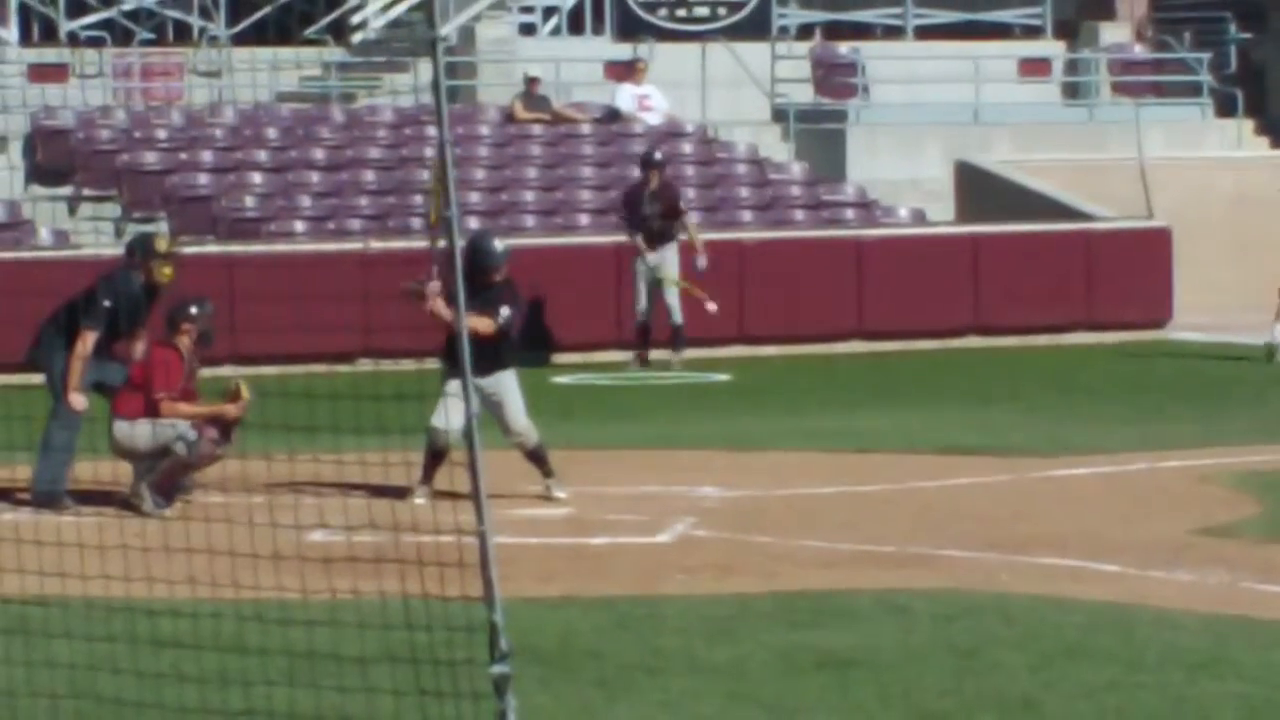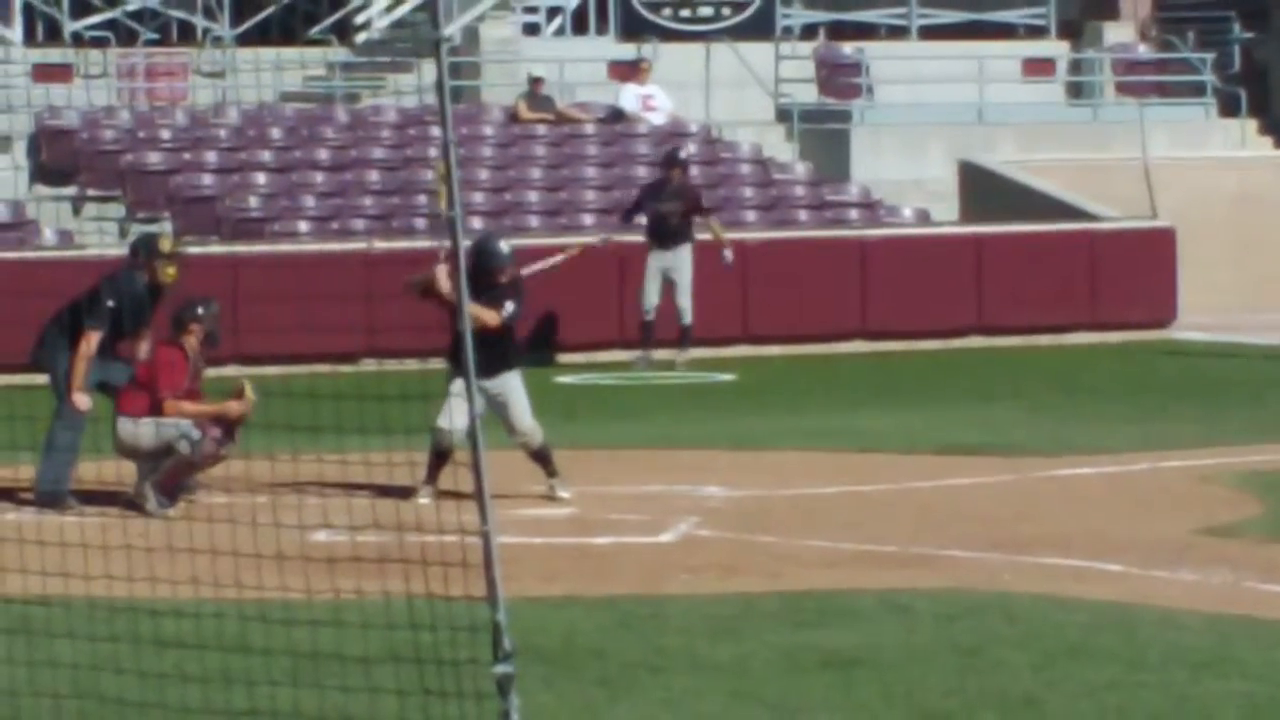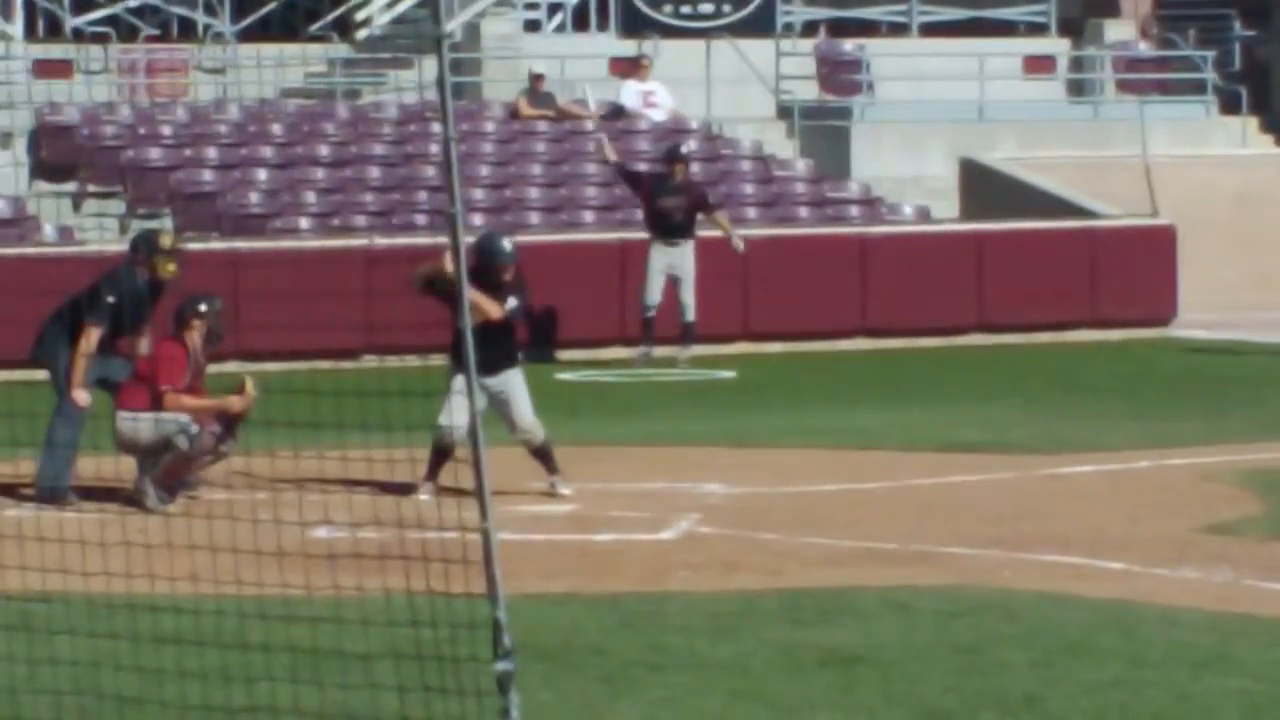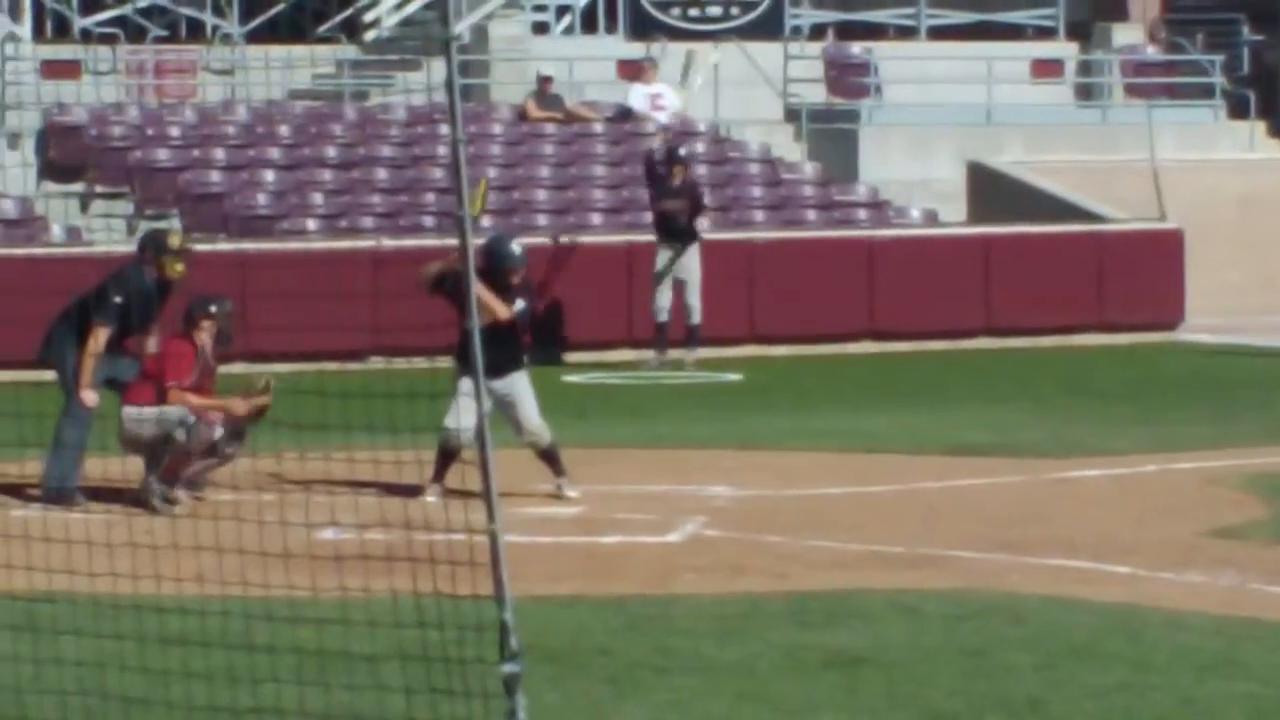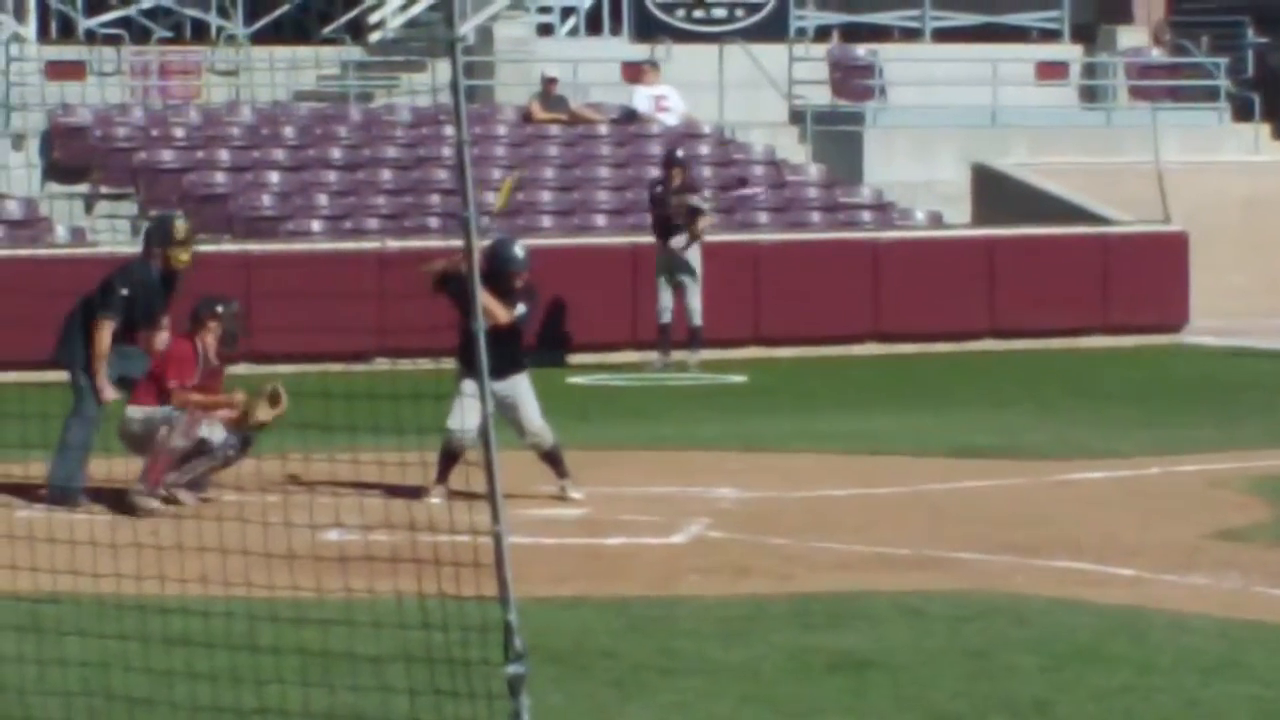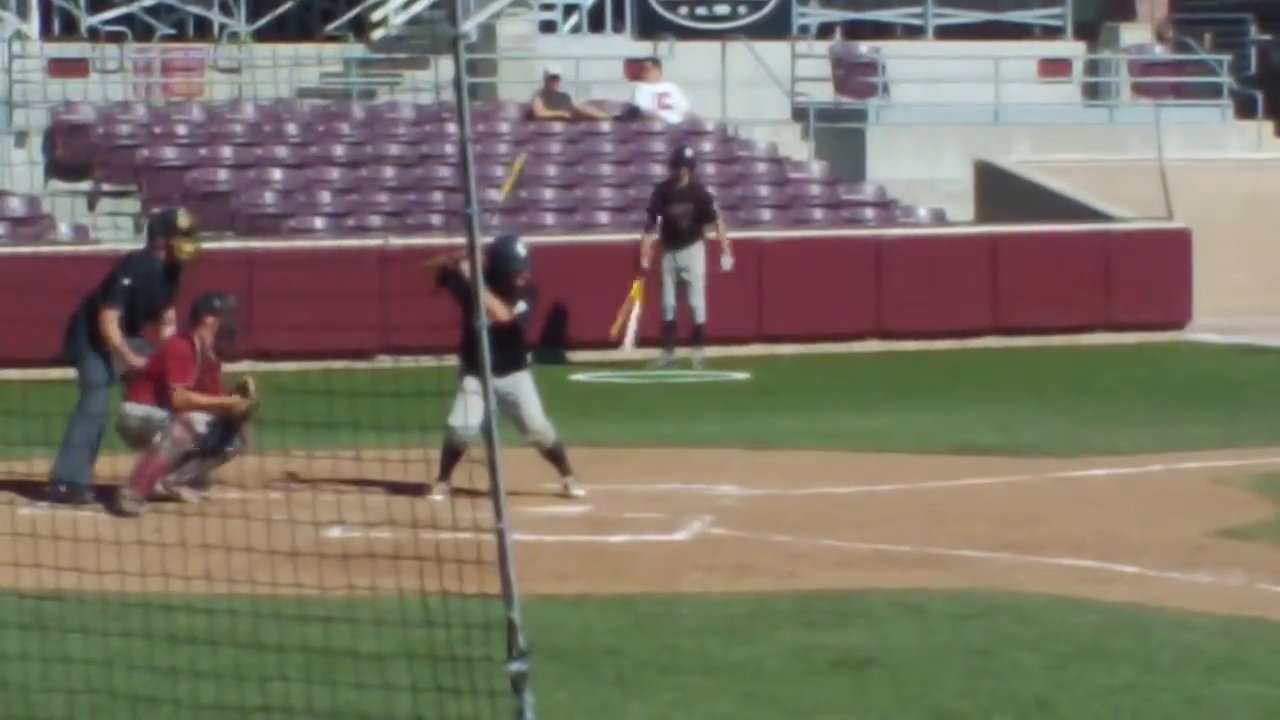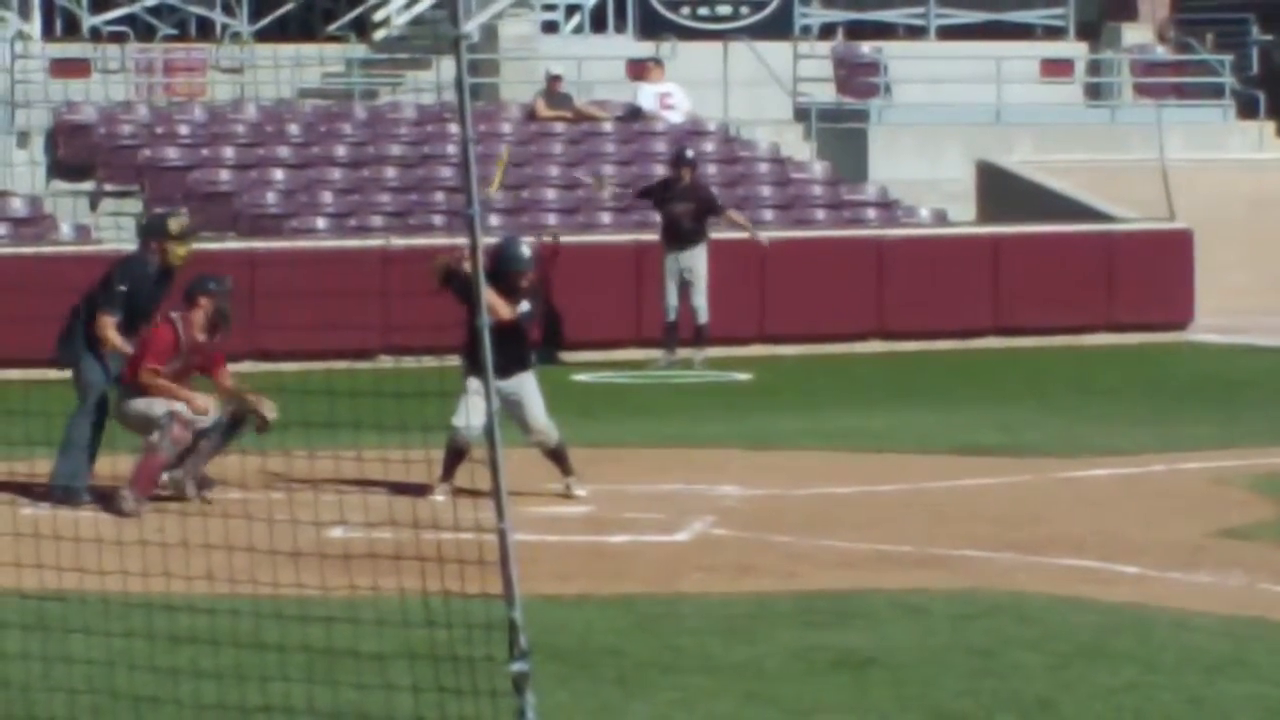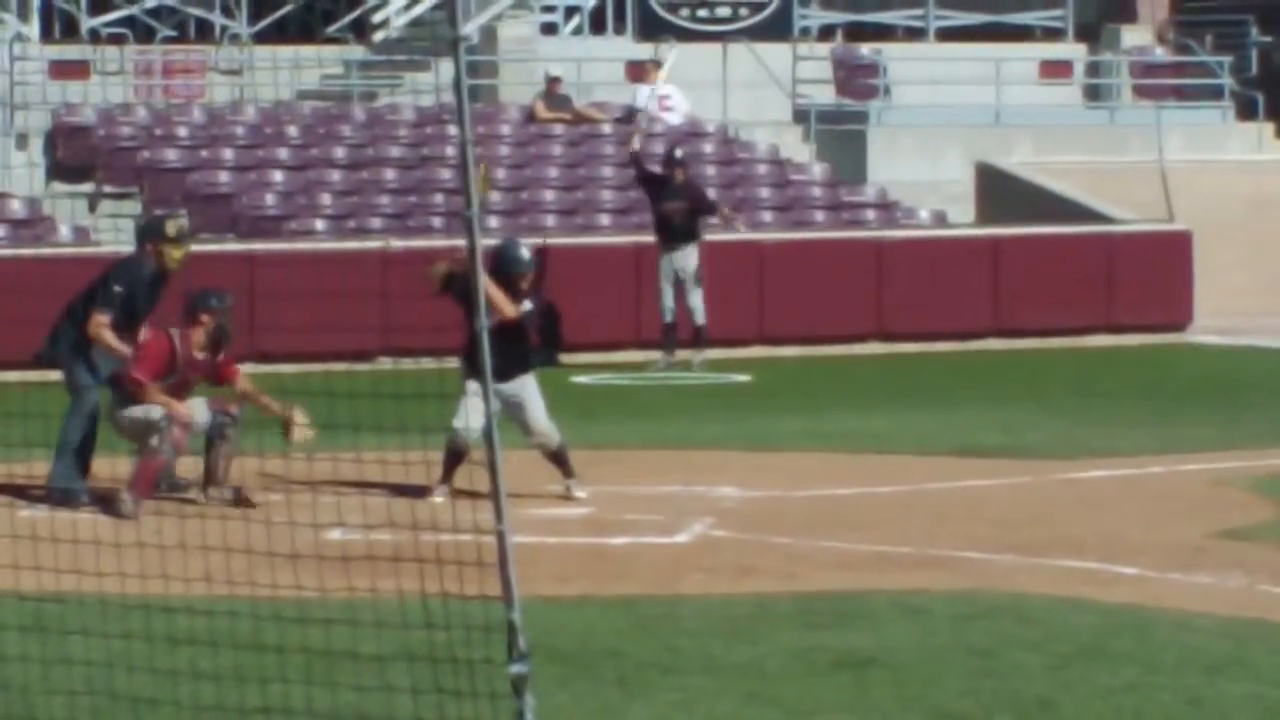
dt=0.2s
person 1, frame 1
left shoulder: (147, 288)
right shoulder: (112, 289)
left elbow: (137, 333)
right elbow: (84, 343)
right wrist: (73, 390)
left hip: (100, 351)
right hip: (62, 346)
right knee: (70, 410)
right ankle: (47, 489)
person 1, frame 2
left shoulder: (151, 288)
right shoulder: (115, 289)
left elbow: (141, 333)
right elbow: (88, 343)
right wrist: (77, 390)
left hip: (105, 350)
right hip: (66, 346)
right knee: (74, 410)
right ankle: (51, 489)
person 1, frame 3
left shoulder: (152, 284)
right shoulder: (116, 285)
left elbow: (141, 328)
right elbow: (89, 339)
right wrist: (76, 386)
left hip: (104, 347)
right hip: (66, 342)
right knee: (74, 406)
right ankle: (51, 485)
person 1, frame 4
left shoulder: (160, 284)
right shoulder: (123, 284)
left elbow: (149, 329)
right elbow: (97, 340)
right wrist: (84, 387)
left hip: (114, 347)
right hip: (75, 342)
right knee: (82, 406)
right ankle: (58, 485)
person 1, frame 5
left shoulder: (167, 275)
right shoulder: (129, 277)
left elbow: (160, 320)
right elbow: (102, 333)
right wrist: (101, 381)
left hip: (125, 344)
right hip: (87, 342)
right knee: (90, 406)
right ankle: (63, 485)
person 1, frame 6
left shoulder: (172, 268)
right shoulder: (132, 268)
left elbow: (166, 315)
right elbow: (106, 321)
right wrist: (129, 357)
left hip: (132, 339)
right hip: (96, 338)
right knee: (97, 403)
right ankle: (67, 482)
person 1, frame 7
left shoulder: (163, 270)
right shoulder: (128, 271)
right elbow: (104, 328)
right wrist: (135, 355)
left hip: (124, 342)
right hip: (90, 341)
right knee: (95, 404)
right ankle: (66, 483)
person 1, frame 8
left shoulder: (157, 273)
right shoulder: (126, 273)
right elbow: (95, 328)
right wrist: (129, 353)
left hip: (113, 340)
right hip: (79, 339)
right knee: (88, 405)
right ankle: (64, 486)
person 2, frame 1
left shoulder: (507, 289)
right shoulder: (453, 284)
left elbow: (489, 326)
left wrist: (446, 313)
right wrist: (430, 290)
left hip: (498, 372)
right hip: (459, 373)
left knee: (520, 428)
right knee: (442, 430)
left ankle: (550, 479)
right ankle: (424, 483)
person 2, frame 2
left shoulder: (512, 288)
left elbow: (493, 319)
right elbow: (414, 285)
left wrist: (452, 294)
right wrist: (435, 276)
left hip: (503, 373)
right hip: (464, 374)
left knee: (525, 428)
right knee: (448, 431)
left ankle: (554, 479)
right ankle: (429, 483)
person 2, frame 3
left shoulder: (514, 286)
right shoulder: (460, 280)
left elbow: (495, 312)
right elbow: (417, 280)
left wrist: (458, 279)
right wrist: (442, 268)
left hip: (505, 371)
right hip: (466, 371)
left knee: (527, 426)
right knee: (451, 429)
left ankle: (555, 476)
right ankle: (430, 479)
person 2, frame 4
left shoulder: (522, 290)
right shoulder: (463, 282)
left elbow: (503, 313)
right elbow: (425, 277)
left wrist: (472, 279)
right wrist: (453, 263)
left hip: (511, 374)
right hip: (472, 374)
left knee: (534, 428)
right knee: (457, 431)
left ankle: (562, 479)
right ankle: (436, 481)
person 2, frame 5
left shoulder: (524, 293)
right shoulder: (467, 284)
left elbow: (503, 317)
right elbow: (430, 273)
right wrist: (457, 263)
left hip: (512, 376)
right hip: (473, 376)
left knee: (536, 430)
right knee: (459, 433)
left ankle: (565, 480)
right ankle: (440, 483)
person 2, frame 6
left shoulder: (526, 292)
right shoulder: (471, 282)
left elbow: (503, 314)
right elbow: (435, 269)
left wrist: (473, 279)
right wrist: (459, 261)
left hip: (514, 373)
right hip: (475, 373)
left knee: (538, 428)
right knee: (461, 430)
left ankle: (568, 478)
right ankle: (442, 480)
person 2, frame 7
left shoulder: (529, 293)
right shoulder: (475, 283)
left elbow: (505, 313)
right elbow: (439, 270)
left wrist: (476, 276)
right wrist: (461, 261)
left hip: (518, 375)
right hip: (479, 375)
left knee: (541, 428)
right knee: (464, 430)
left ankle: (570, 477)
right ankle: (444, 481)
person 2, frame 8
left shoulder: (527, 295)
right shoulder: (471, 285)
left elbow: (510, 311)
right elbow: (434, 275)
left wrist: (481, 274)
right wrist: (459, 264)
left hip: (519, 377)
right hip: (479, 378)
left knee: (543, 430)
right knee: (463, 432)
left ankle: (570, 478)
right ankle: (444, 482)
person 3, frame 1
left shoulder: (669, 191)
right shoulder: (631, 194)
left elbow: (684, 220)
right elbow: (632, 228)
left wrist: (700, 250)
right wrist: (646, 251)
left hip: (667, 250)
right hip: (643, 254)
left knee: (672, 301)
right knee: (641, 306)
left ankle: (677, 353)
right ankle: (642, 354)
person 3, frame 2
left shoulder: (690, 192)
right shoulder: (651, 190)
left elbow: (708, 217)
right elbow: (632, 211)
left wrist: (725, 244)
left hip: (681, 252)
right hip: (656, 252)
left knee: (683, 303)
right knee: (648, 304)
left ankle: (683, 353)
right ankle: (646, 352)
person 3, frame 3
left shoulder: (694, 188)
right shoulder: (651, 182)
left elbow: (712, 210)
right elbow: (624, 171)
left wrist: (732, 234)
right wrist: (609, 152)
left hip: (684, 247)
right hip: (659, 247)
left knee: (687, 300)
right knee: (651, 299)
left ankle: (685, 351)
right ankle: (646, 348)
person 3, frame 4
left shoulder: (693, 188)
right shoulder: (657, 182)
left elbow: (704, 211)
right elbow: (650, 162)
left hip: (688, 250)
right hip: (664, 250)
left knee: (693, 302)
right knee: (661, 304)
left ankle: (691, 353)
right ankle: (660, 352)
person 3, frame 5
left shoulder: (692, 189)
right shoulder: (657, 187)
left elbow: (704, 218)
right elbow: (667, 199)
left wrist: (686, 235)
right wrist: (688, 199)
left hip: (688, 251)
right hip: (665, 252)
left knee: (693, 304)
right knee: (664, 305)
left ankle: (694, 354)
right ankle: (664, 353)
person 3, frame 6
left shoulder: (699, 191)
right shoulder: (662, 191)
left elbow: (716, 221)
right elbow: (651, 222)
left wrist: (726, 252)
right wrist: (645, 255)
left hip: (693, 250)
right hip: (669, 251)
left knee: (696, 302)
right knee: (668, 303)
left ankle: (698, 352)
right ankle: (667, 351)
person 3, frame 7
left shoulder: (701, 190)
right shoulder: (663, 188)
left elbow: (724, 211)
right elbow: (641, 193)
left wrist: (751, 230)
left hip: (695, 252)
right hip: (672, 252)
left knee: (699, 303)
right knee: (671, 303)
left ankle: (700, 352)
right ankle: (669, 351)
person 3, frame 8
left shoulder: (693, 188)
right shoulder: (655, 184)
left elbow: (714, 208)
right elbow: (636, 161)
left wrist: (733, 219)
right wrist: (636, 137)
left hip: (689, 250)
right hip: (666, 252)
left knee: (695, 302)
right knee: (666, 304)
left ankle: (699, 352)
right ankle: (667, 352)
person 4, frame 1
left shoulder: (188, 359)
right shoulder: (165, 356)
left elbow: (190, 406)
right elbow: (166, 408)
left wrist: (226, 409)
right wrist: (218, 411)
left hip: (151, 430)
right hip: (129, 430)
left knee: (218, 436)
right knee: (199, 437)
left ankle: (158, 479)
right ankle: (148, 490)
person 4, frame 2
left shoulder: (193, 360)
right shoulder: (170, 356)
left elbow: (193, 407)
right elbow: (169, 407)
left wrist: (231, 408)
right wrist: (221, 409)
left hip: (156, 430)
right hip: (133, 430)
left knee: (223, 436)
right knee: (204, 436)
left ankle: (166, 483)
right ankle: (151, 490)
person 4, frame 3
left shoulder: (196, 357)
right shoulder: (172, 351)
left elbow: (196, 404)
right elbow: (169, 401)
left wrist: (233, 404)
right wrist: (221, 404)
left hip: (155, 426)
right hip: (133, 424)
left knee: (223, 435)
right knee: (203, 429)
left ankle: (162, 478)
right ankle: (151, 486)
person 4, frame 4
left shoulder: (207, 358)
right shoulder: (180, 349)
left elbow: (209, 408)
right elbow: (175, 398)
left wrist: (251, 406)
right wrist: (225, 405)
left hip: (164, 428)
right hip: (138, 422)
left knee: (230, 438)
right knee: (200, 422)
left ankle: (170, 481)
right ankle: (158, 486)
person 4, frame 5
left shoulder: (215, 360)
right shoulder: (183, 350)
left elbow: (213, 409)
right elbow: (176, 398)
left wrist: (246, 411)
right wrist: (226, 399)
left hip: (174, 426)
right hip: (141, 421)
left knee: (235, 441)
right knee: (186, 420)
left ankle: (170, 482)
right ankle: (141, 491)
person 4, frame 6
left shoulder: (214, 355)
right shoulder: (182, 347)
left elbow: (216, 406)
right elbow: (177, 399)
left wrist: (239, 402)
right wrist: (227, 403)
left hip: (176, 419)
right hip: (139, 414)
left knee: (233, 436)
right knee: (179, 430)
left ankle: (170, 481)
right ankle: (132, 495)
person 4, frame 7
left shoulder: (210, 337)
right shoulder: (169, 330)
left elbow: (222, 377)
right elbow: (145, 377)
left wrist: (248, 399)
right wrist: (189, 397)
left hip: (170, 398)
right hip: (136, 399)
left knee: (233, 415)
right knee: (176, 427)
left ankle: (180, 475)
right ankle: (132, 494)
person 4, frame 8
left shoulder: (214, 354)
right shoulder: (165, 343)
left elbow: (242, 384)
right elbow: (133, 382)
left wrist: (280, 411)
right wrist: (171, 404)
right hip: (130, 410)
left knee: (226, 413)
right knee: (176, 432)
left ankle: (214, 487)
right ankle: (128, 496)
